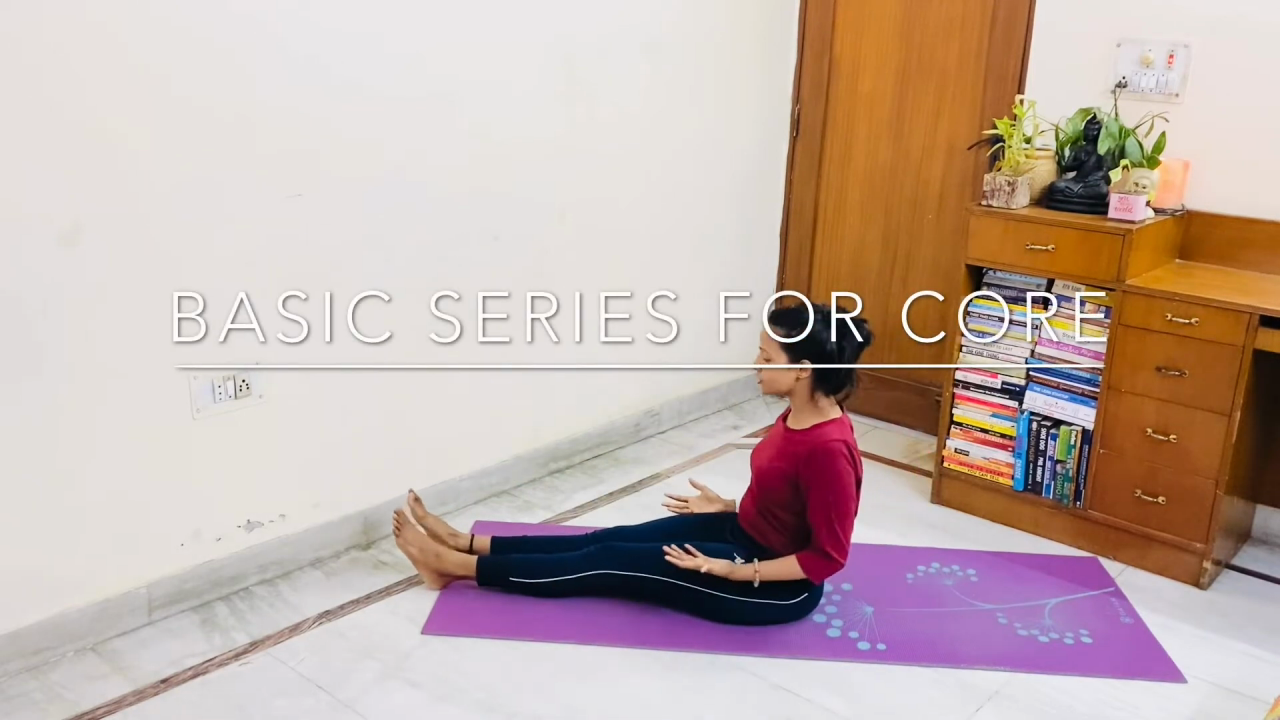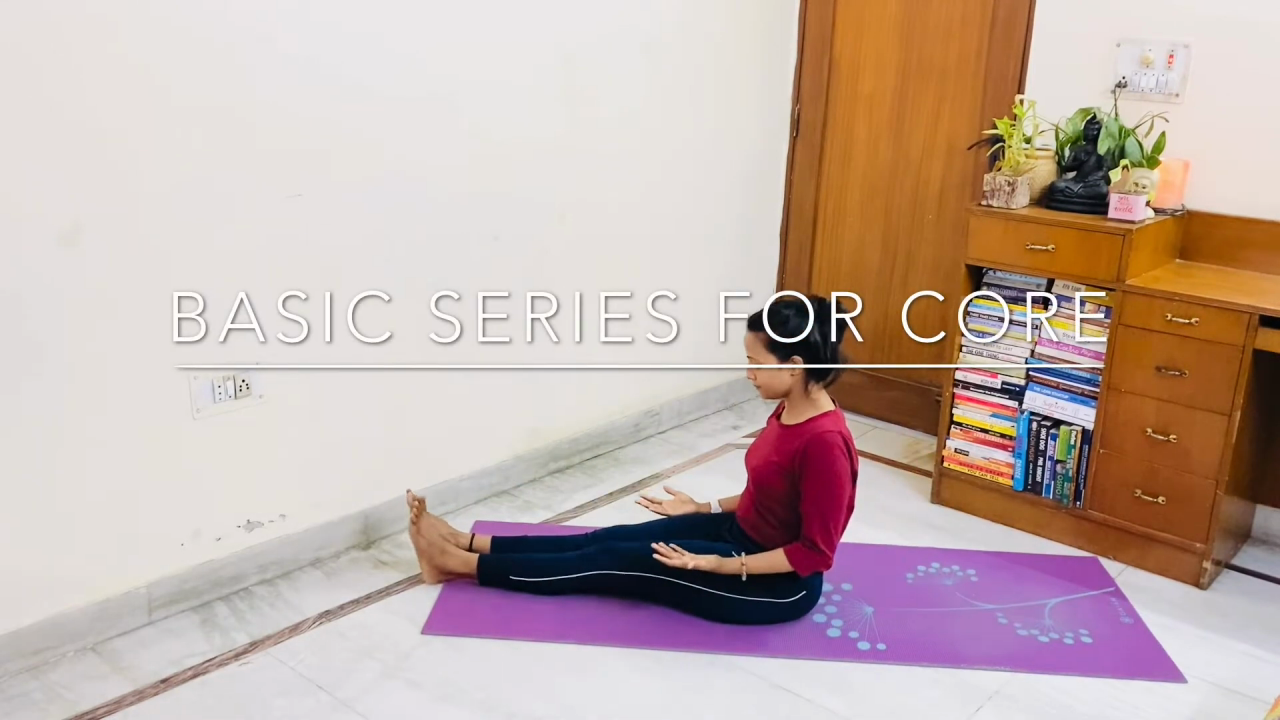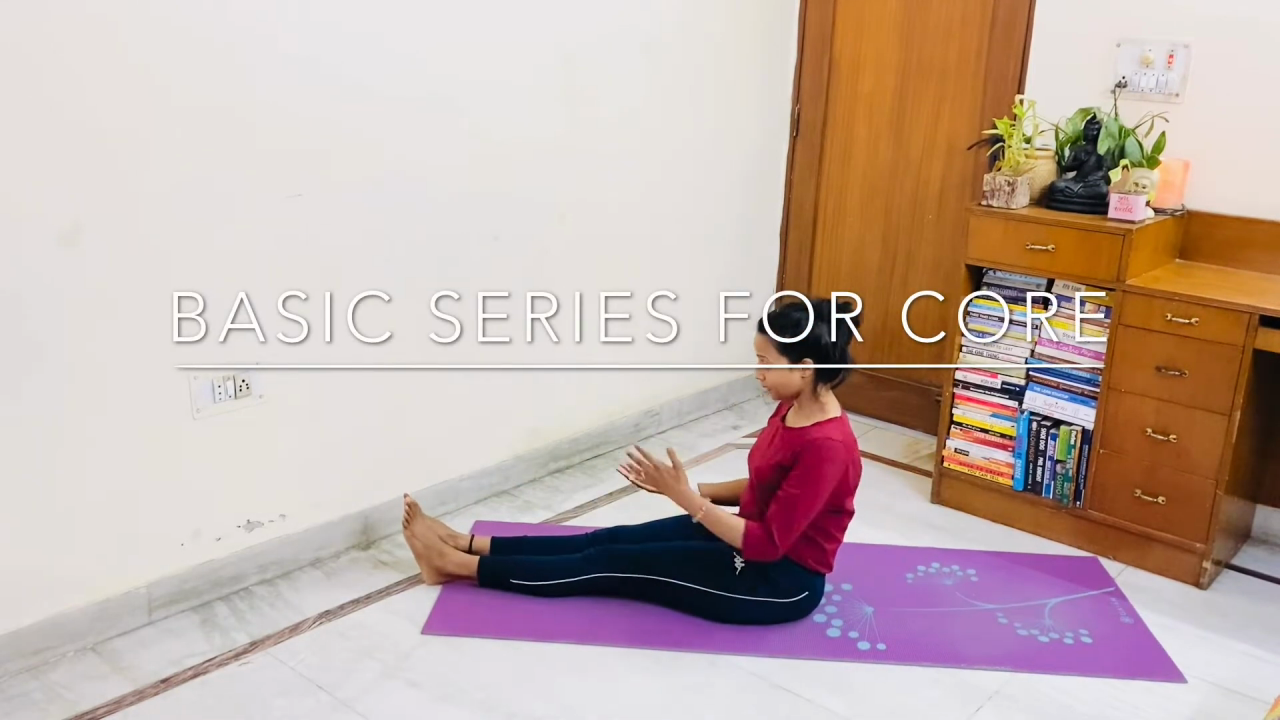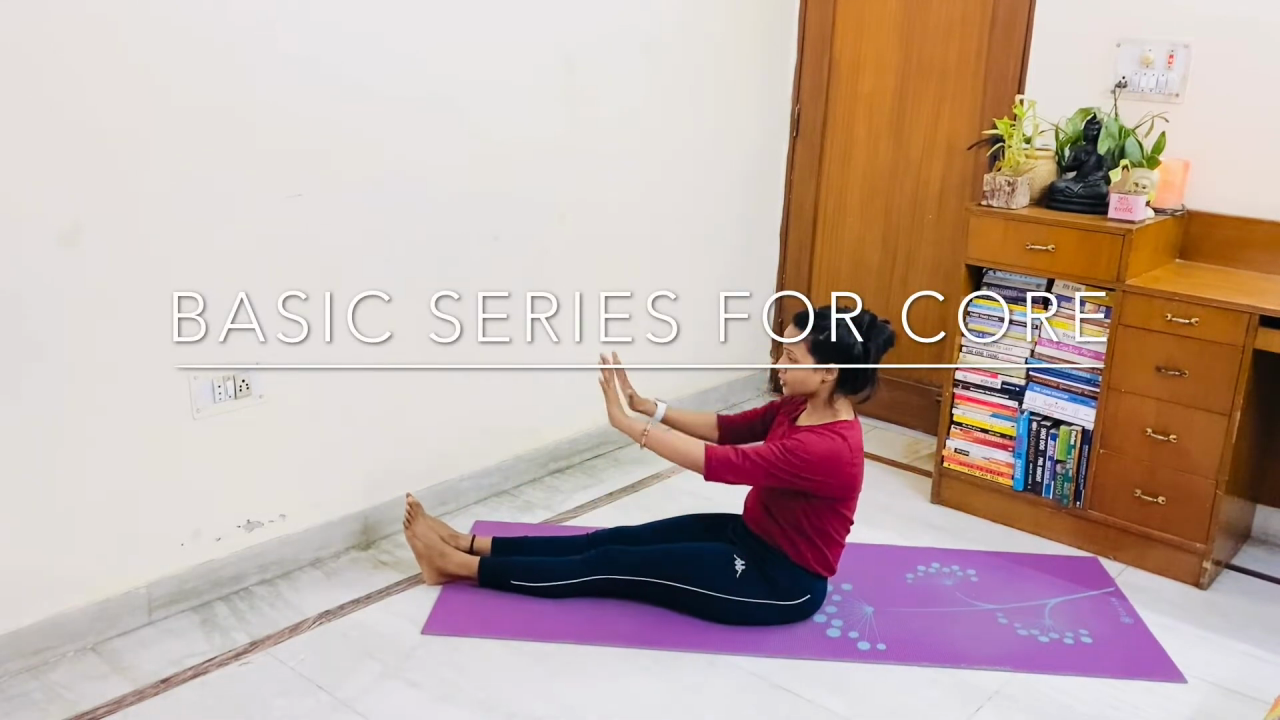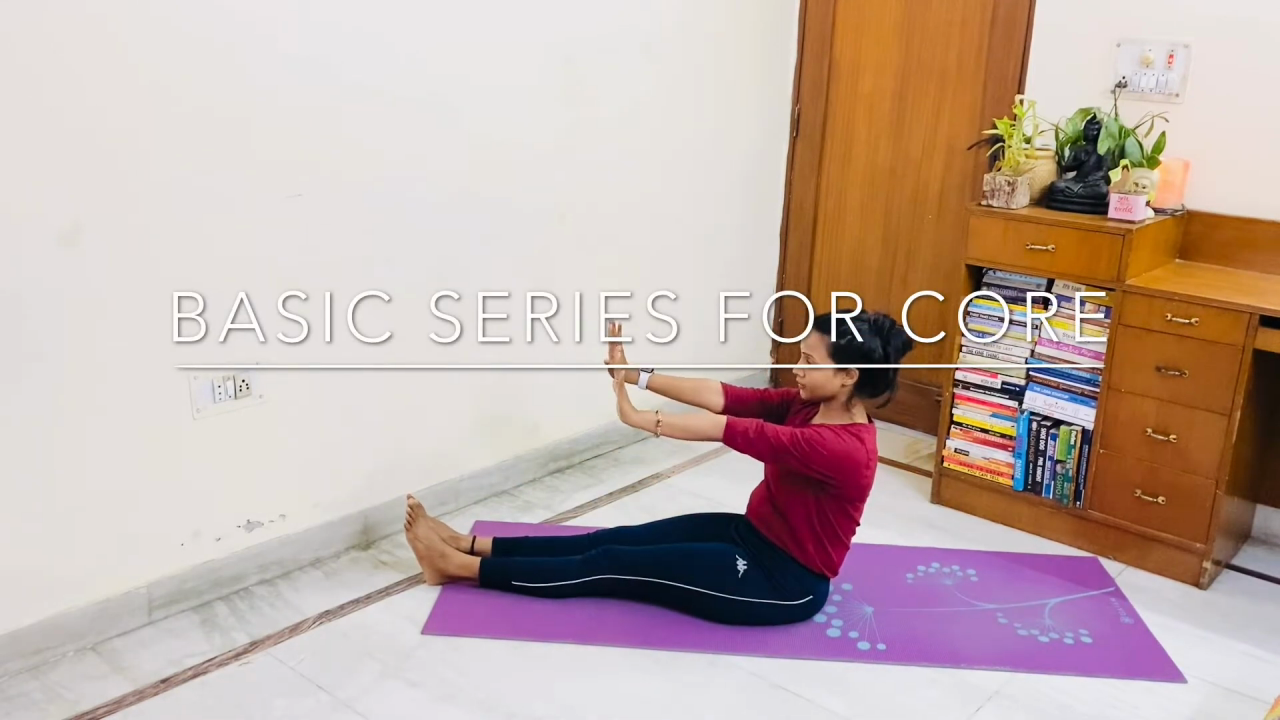
dt=0.4s
person 1, frame 1
left shoulder: (827, 448)
right shoulder: (800, 414)
left elbow: (828, 556)
left wrist: (735, 573)
right wrist: (727, 505)
left hip: (778, 587)
right hip: (747, 535)
left knee: (611, 563)
right knee: (612, 540)
left ankle: (457, 566)
right ankle: (466, 543)
person 1, frame 2
left shoulder: (824, 441)
right shoulder: (792, 411)
left elbow: (815, 552)
left wrist: (718, 566)
right wrist: (703, 508)
left hip: (780, 586)
right hip: (744, 534)
left knee: (613, 561)
right knee: (609, 540)
left ankle: (457, 563)
right ankle: (466, 543)
person 1, frame 3
left shoulder: (826, 446)
right shoulder: (793, 409)
left elbow: (768, 543)
left wrist: (686, 498)
right wrist: (685, 489)
left hip: (781, 584)
right hip: (757, 541)
left knee: (616, 563)
right knee: (612, 540)
left ankle: (459, 565)
right ankle: (467, 544)
person 1, frame 4
left shoulder: (830, 448)
right shoulder: (802, 407)
left elbow: (723, 463)
right elbow: (727, 429)
left wrist: (630, 424)
right wrist: (646, 406)
left hip: (783, 583)
right hip: (754, 537)
left knee: (613, 565)
right knee: (614, 540)
left ankle: (459, 566)
right ankle: (470, 544)
person 1, frame 5
left shoulder: (844, 449)
right shoulder: (813, 405)
left elbow: (733, 430)
right elbow: (726, 397)
left wrist: (639, 418)
right wrist: (637, 376)
left hip: (785, 583)
right hip: (756, 536)
left knee: (614, 565)
right knee: (616, 540)
left ankle: (460, 566)
right ankle: (469, 545)
